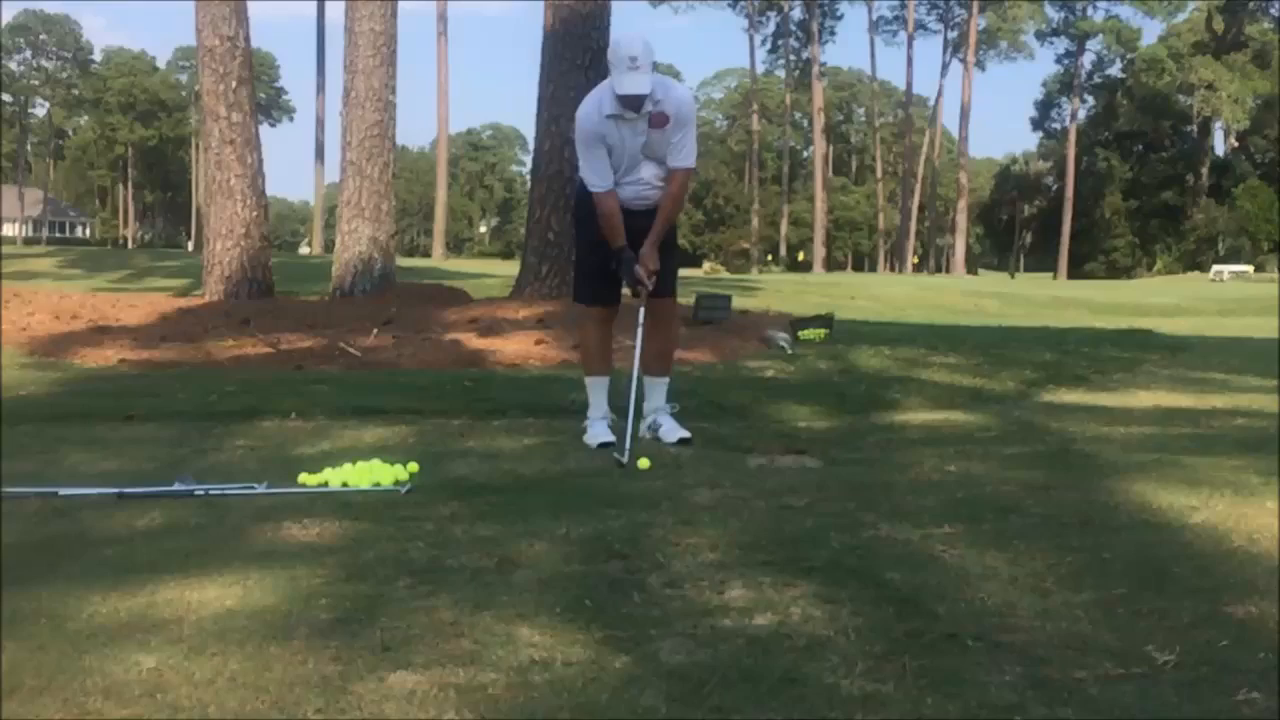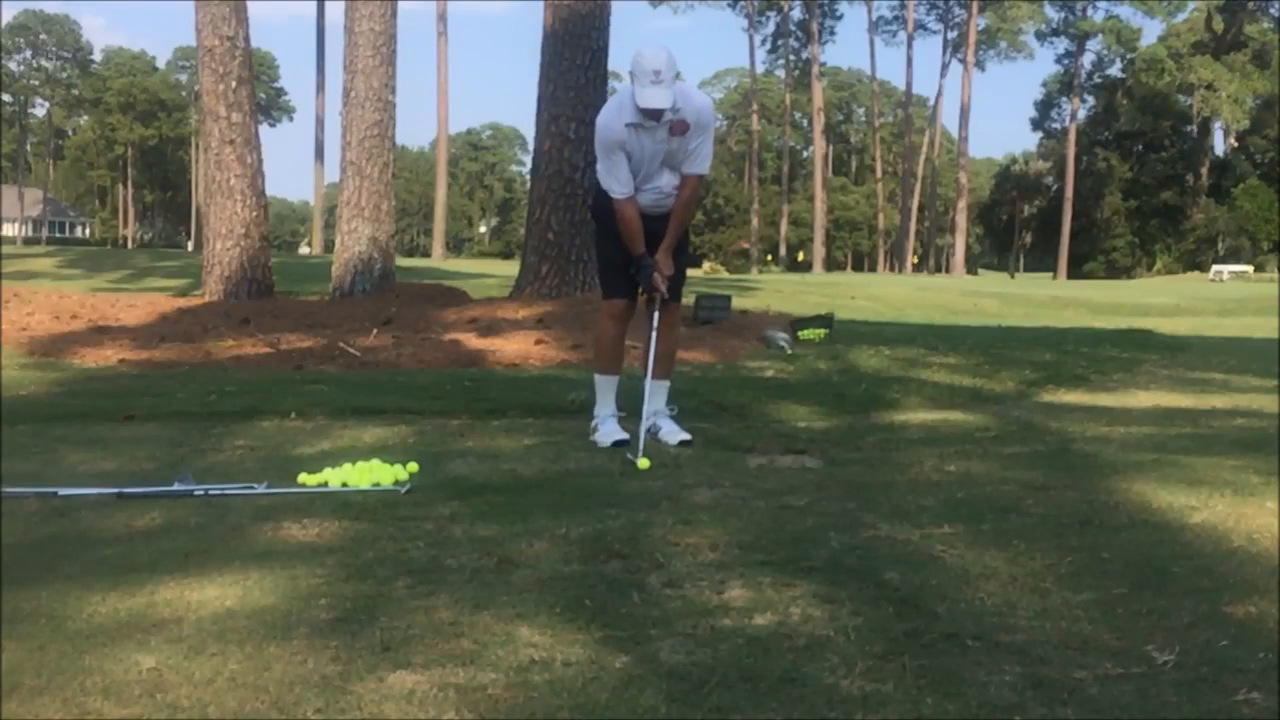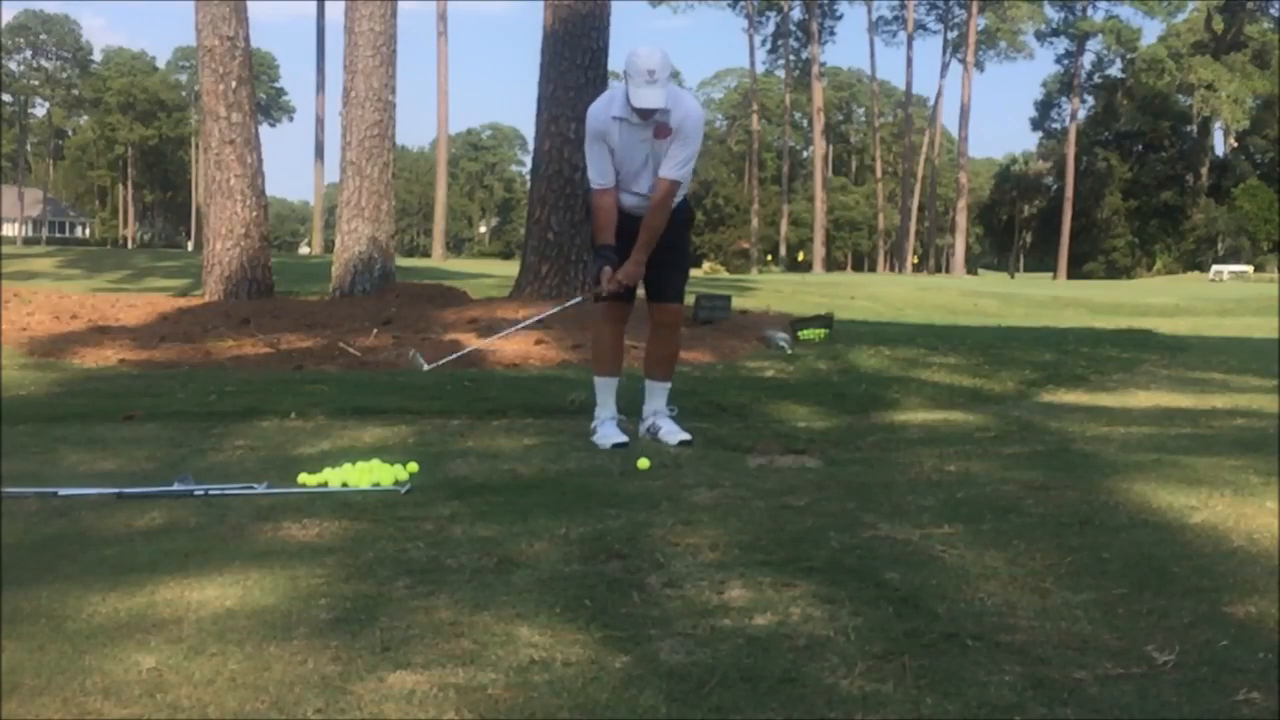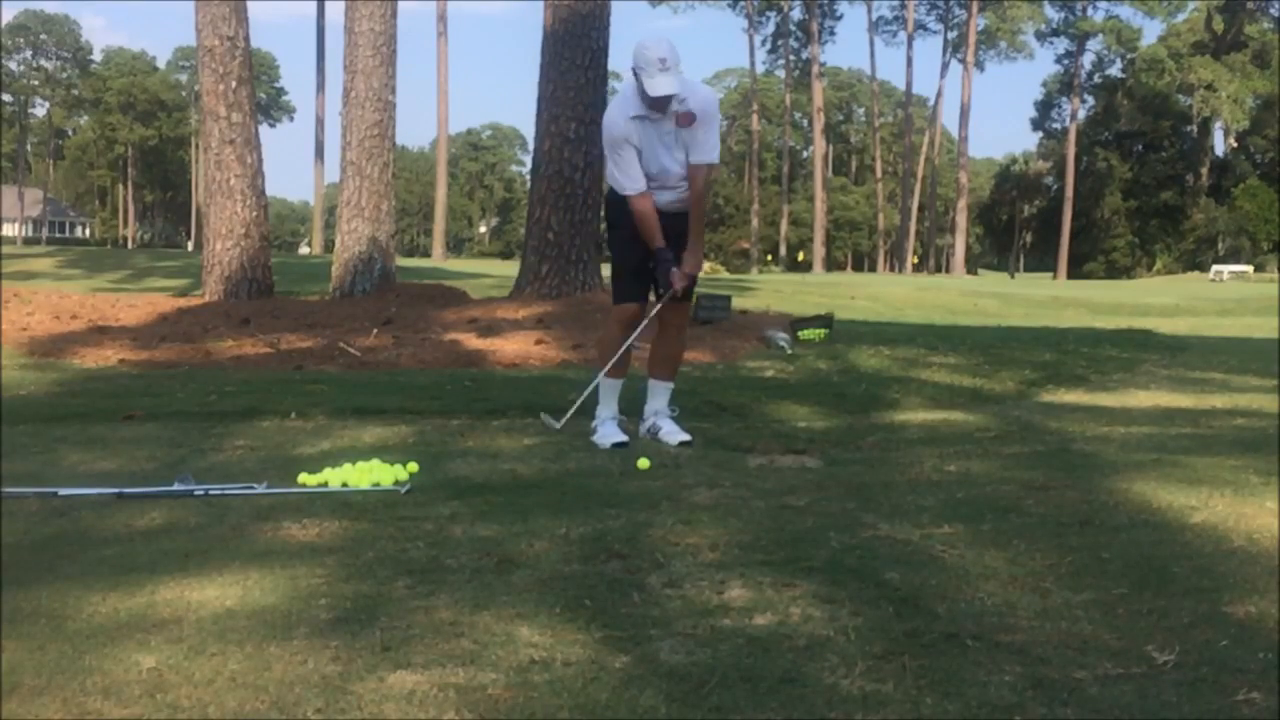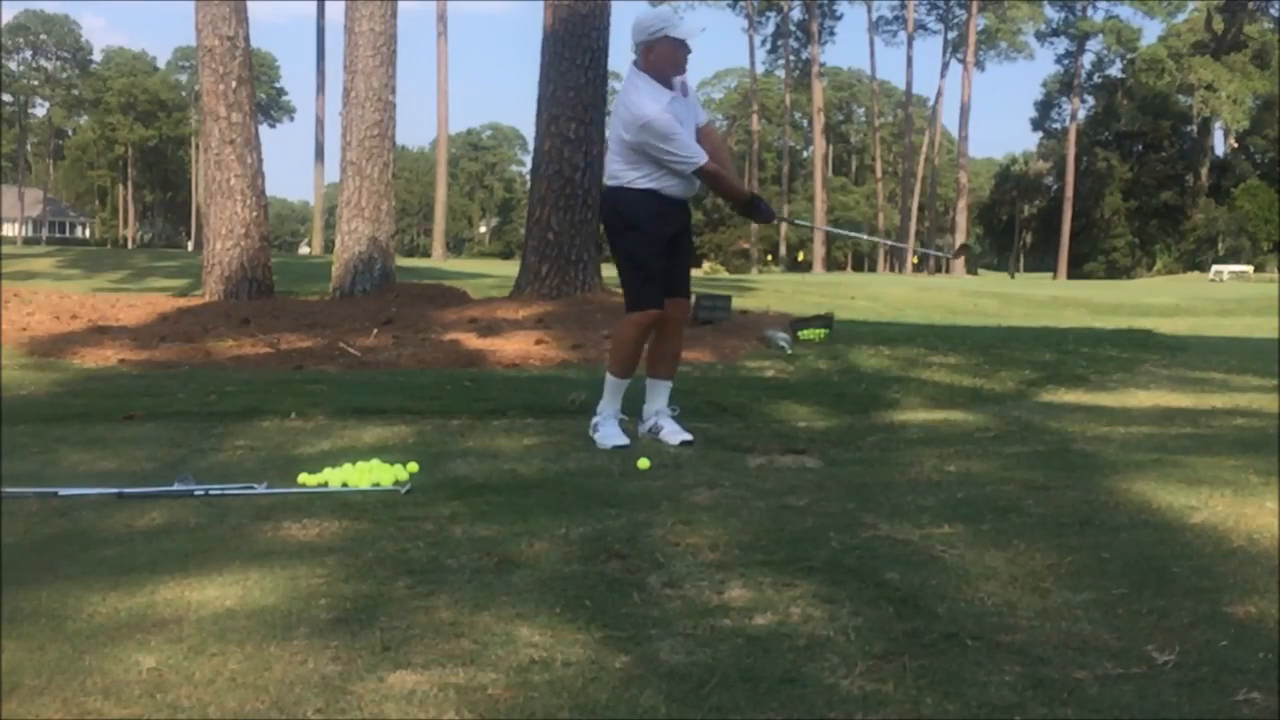
dt=0.5s
person 1, frame 1
left shoulder: (678, 100)
right shoulder: (590, 114)
left elbow: (679, 177)
right elbow: (602, 193)
left wrist: (652, 245)
right wrist: (622, 256)
left hip: (657, 211)
right hip: (601, 211)
left knee: (663, 308)
right knee: (598, 311)
left ankle: (656, 412)
right ankle: (597, 415)
person 1, frame 2
left shoulder: (699, 108)
right shoulder: (611, 121)
left elbow: (691, 185)
right elbow: (623, 200)
left wrist: (666, 252)
right wrist: (642, 263)
left hip: (671, 214)
right hip: (618, 212)
left knee: (668, 310)
right knee: (617, 307)
left ankle: (656, 413)
right ankle: (605, 414)
person 1, frame 3
left shoulder: (688, 113)
right shoulder: (601, 113)
left elbow: (664, 193)
right elbow: (603, 189)
left wrist: (637, 261)
right wrist: (605, 255)
left hip: (669, 217)
right hip: (618, 216)
left knee: (669, 314)
right knee: (612, 309)
left ankle: (656, 414)
right ankle: (605, 416)
person 1, frame 4
left shoulder: (702, 100)
right shoulder: (619, 118)
left elbow: (701, 178)
right elbow: (637, 196)
left wrist: (693, 250)
right wrist: (662, 257)
left hip: (683, 214)
right hip: (633, 215)
left knee: (676, 314)
right knee: (628, 311)
left ankle: (657, 414)
right ankle: (606, 416)
person 1, frame 5
left shoulder: (673, 79)
right shoulder: (647, 111)
left elbow: (706, 133)
right elbow: (703, 168)
left wrist: (738, 192)
right wrist: (750, 201)
left hip: (673, 207)
right hip: (636, 210)
left knee: (677, 311)
right knee: (646, 312)
left ankle: (656, 414)
right ankle: (606, 415)
